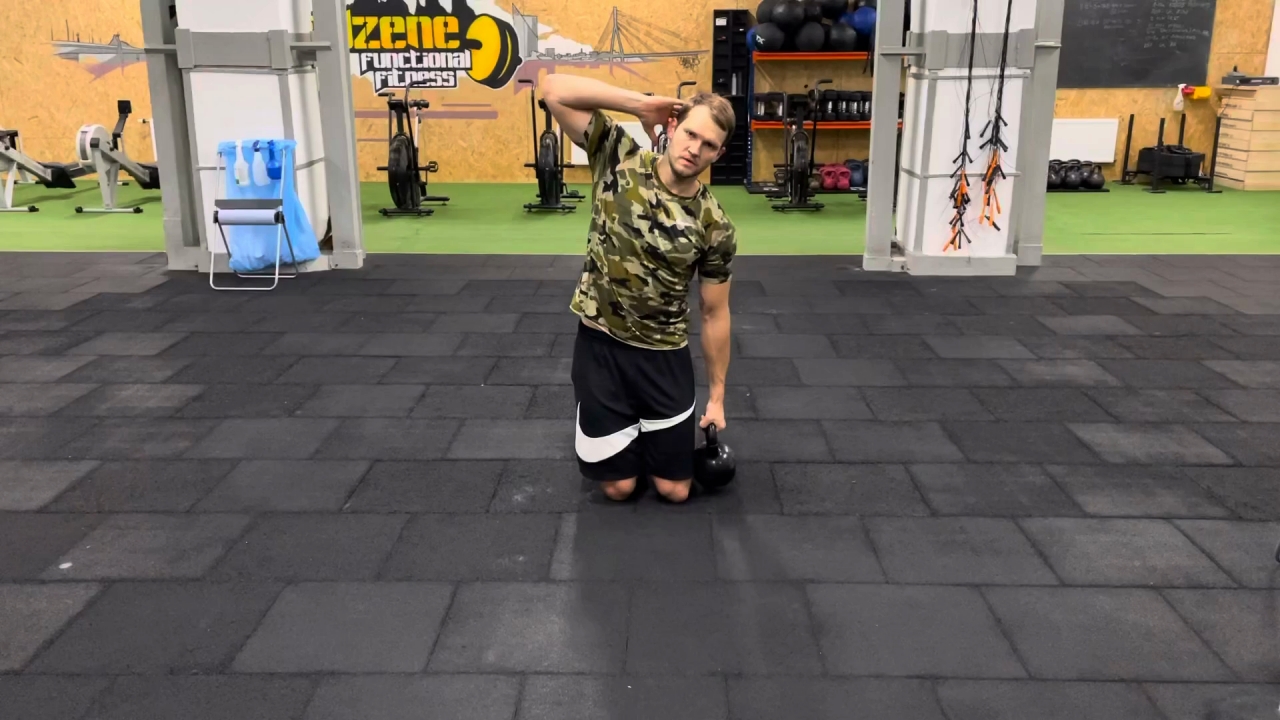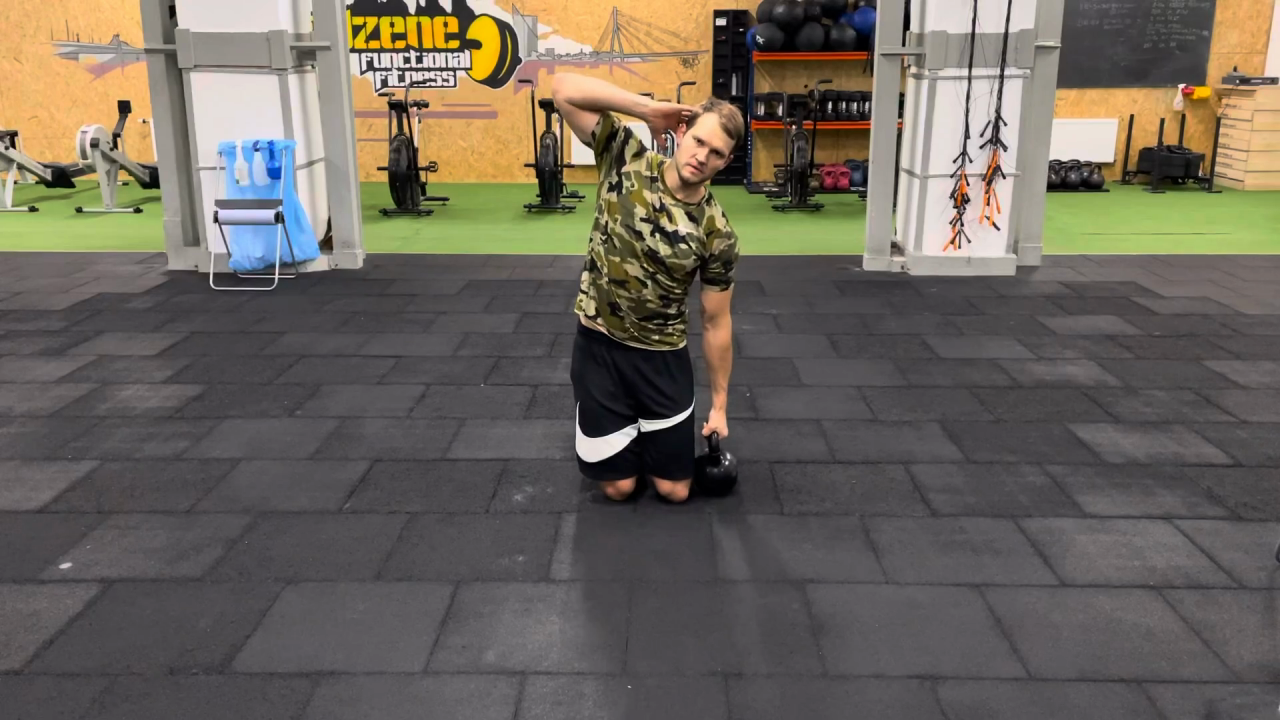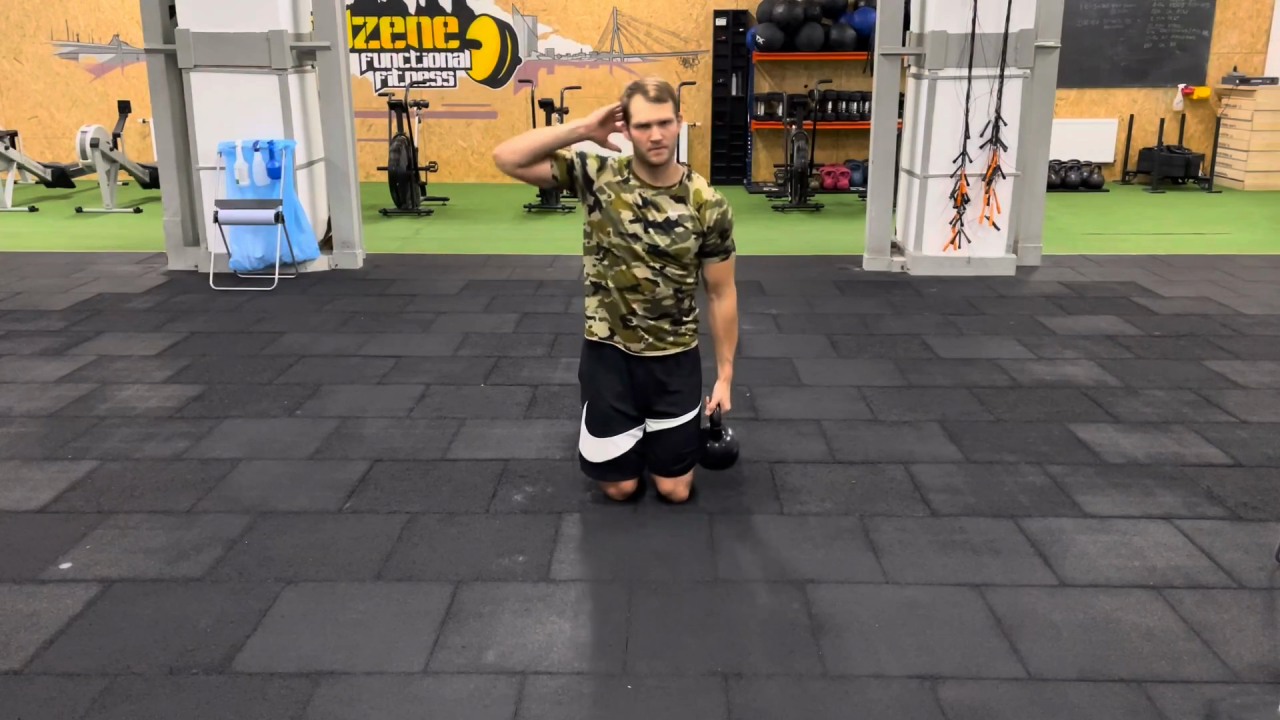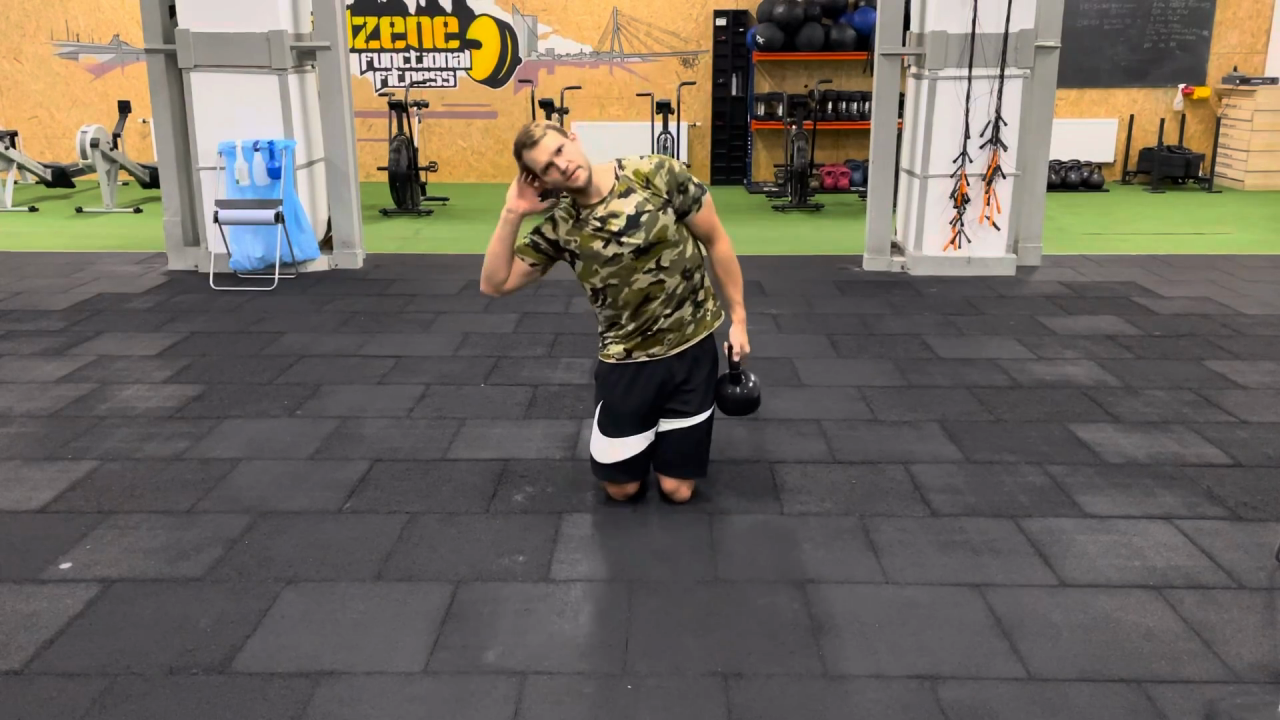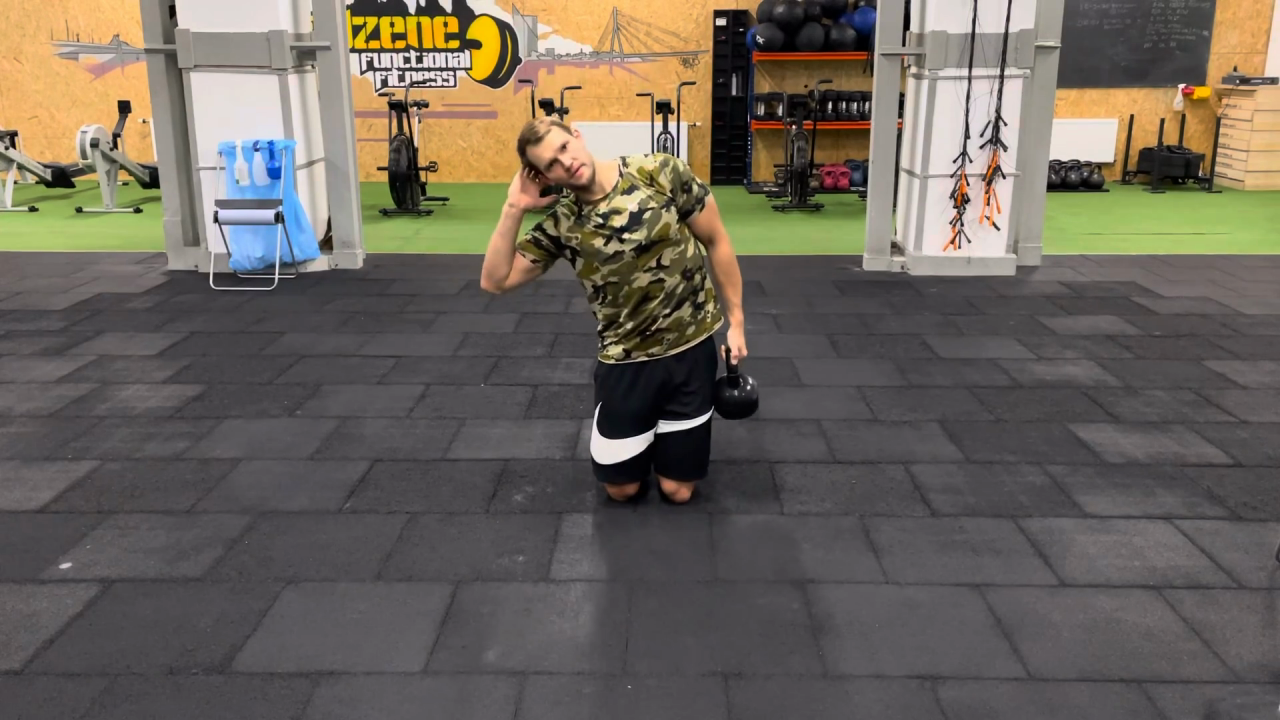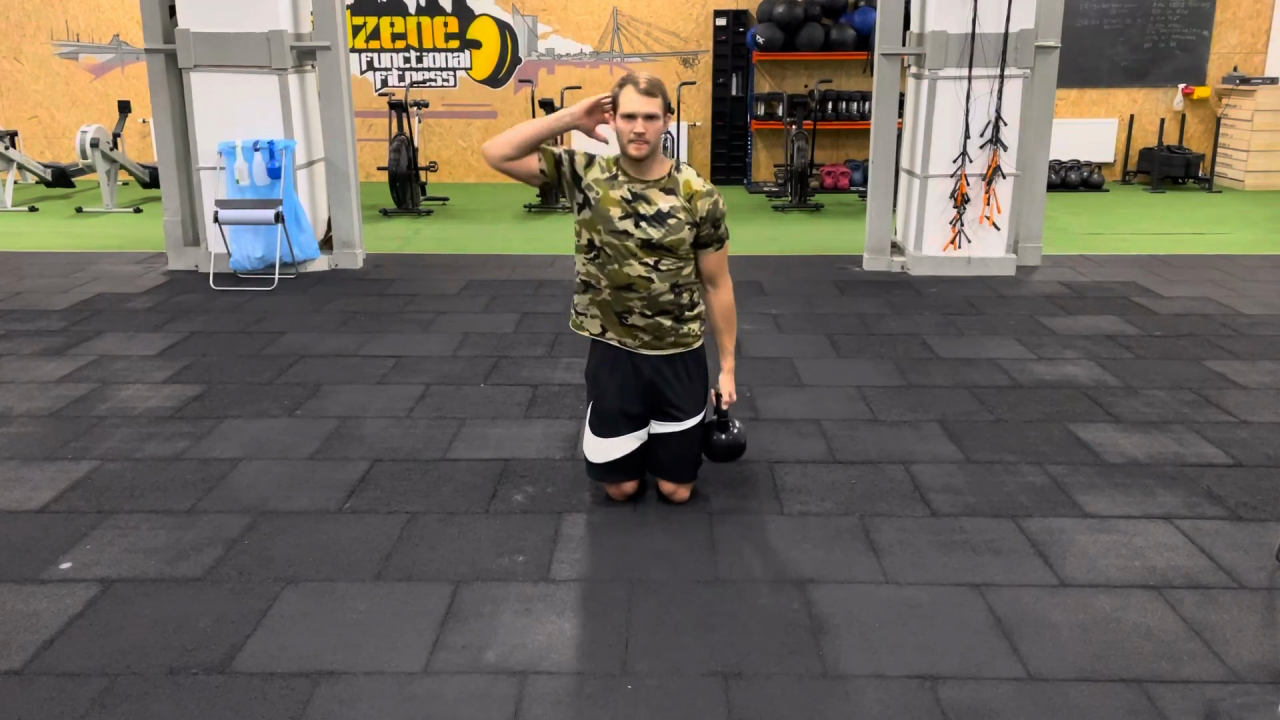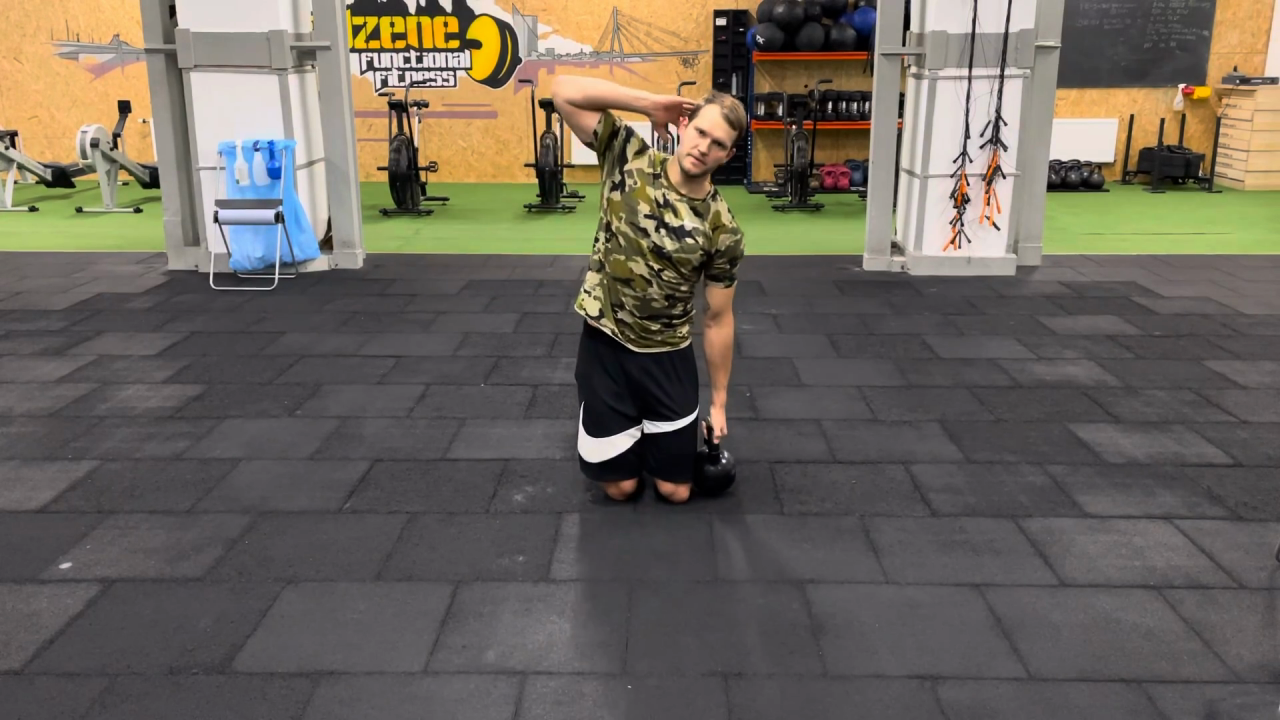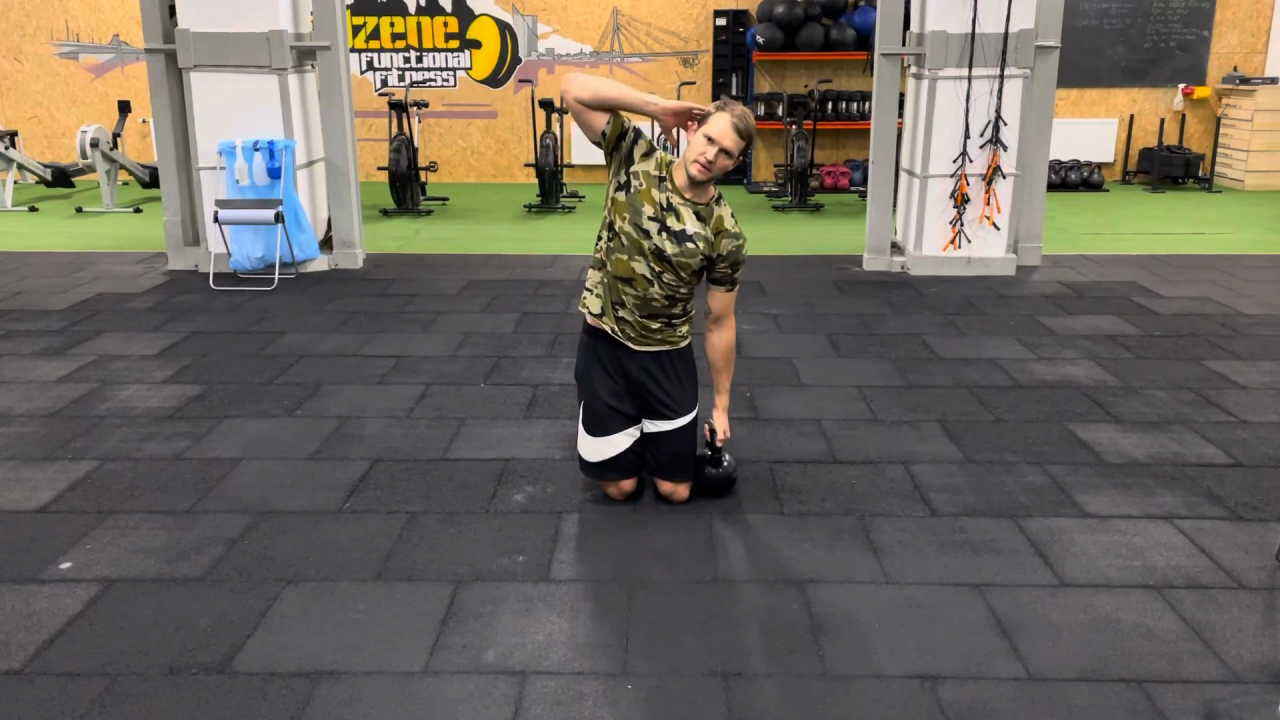
dt=0.5s
person 1, frame 1
left shoulder: (714, 228)
right shoulder: (619, 159)
left elbow: (714, 314)
right elbow: (554, 90)
left wrist: (717, 395)
right wrist: (641, 104)
left hip: (663, 353)
right hip: (600, 343)
left knee: (675, 490)
right knee: (618, 487)
left ankle: (648, 433)
right ankle: (623, 431)
person 1, frame 2
left shoulder: (717, 235)
right shoulder: (625, 160)
left elbow: (716, 323)
right elbow: (563, 88)
left wrist: (719, 404)
right wrist: (648, 109)
left hip: (662, 355)
right hip: (599, 344)
left knee: (675, 490)
right knee: (618, 487)
left ankle: (650, 432)
right ankle: (627, 431)
person 1, frame 3
left shoulder: (707, 205)
right shoulder: (597, 173)
left elbow: (721, 294)
right elbow: (506, 158)
left wrist: (724, 375)
right wrist: (582, 129)
left hip: (674, 356)
right hip: (608, 352)
left knee: (675, 489)
right knee: (619, 487)
left ankle: (659, 432)
right ankle: (629, 431)
person 1, frame 4
left shoulder: (658, 175)
right shoulder: (558, 226)
left elbow: (716, 241)
right elbow: (494, 284)
left wrist: (737, 316)
right wrist: (512, 213)
left hip: (691, 348)
right hip: (625, 359)
left knee: (677, 489)
right knee: (621, 488)
left ankle: (668, 437)
right ankle: (642, 432)
person 1, frame 5
left shoulder: (663, 175)
right shoulder: (560, 225)
left elbow: (717, 243)
right elbow: (495, 280)
left wrist: (735, 320)
right wrist: (515, 207)
left hip: (691, 349)
right hip: (625, 359)
left knee: (677, 490)
right knee: (621, 489)
left ankle: (666, 441)
right ankle: (639, 440)
person 1, frame 6
left shoulder: (699, 196)
right shoulder: (584, 173)
left elbow: (717, 285)
right elbow: (495, 153)
left wrist: (728, 366)
right wrist: (570, 118)
left hip: (679, 355)
right hip: (612, 352)
left knee: (676, 490)
right knee: (620, 487)
left ankle: (662, 434)
right ankle: (636, 432)
person 1, frame 7
left shoulder: (722, 230)
right shoulder: (628, 158)
left elbow: (718, 319)
right elbow: (563, 91)
left wrist: (719, 400)
right wrist: (650, 104)
left hip: (666, 355)
right hip: (604, 345)
left knee: (676, 490)
right knee: (620, 487)
left ankle: (652, 433)
right ankle: (626, 431)
person 1, frame 8
left shoulder: (725, 234)
right shoulder: (635, 158)
left elbow: (720, 323)
right elbow: (573, 88)
left wrist: (721, 405)
right wrist: (658, 108)
left hip: (666, 354)
right hip: (604, 344)
left knee: (675, 490)
right knee: (619, 487)
left ankle: (652, 431)
right ankle: (627, 428)
